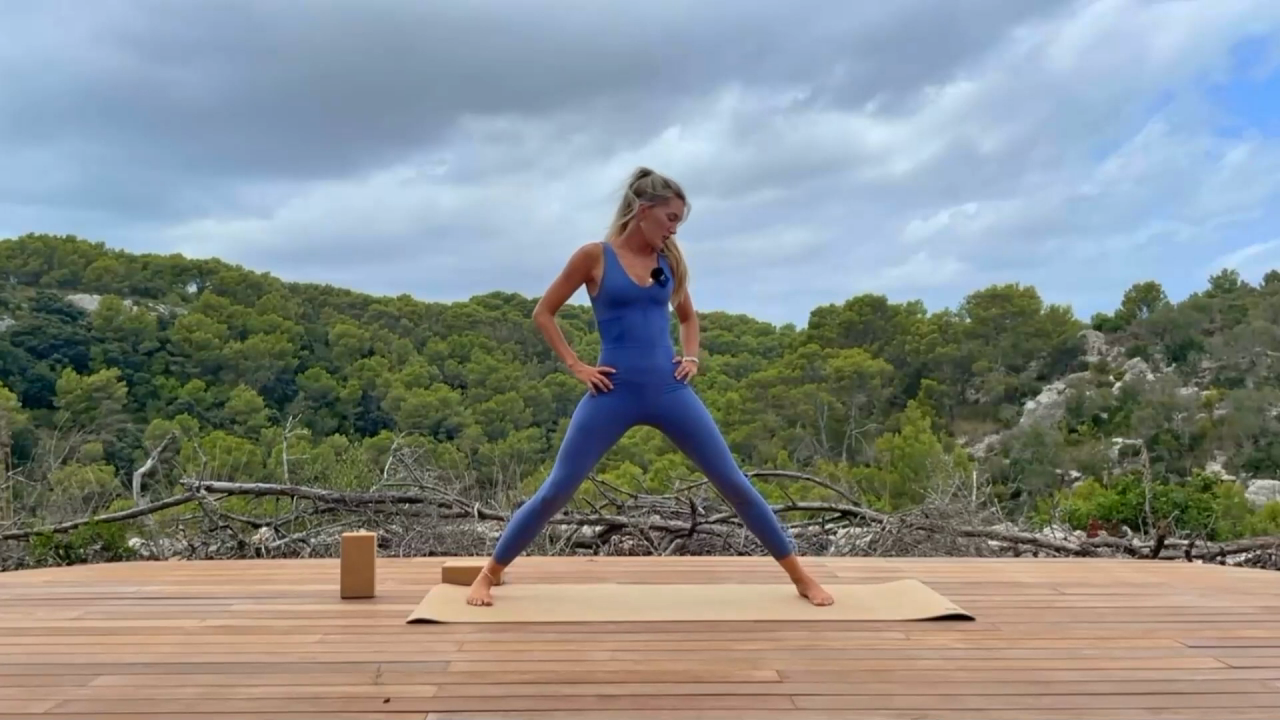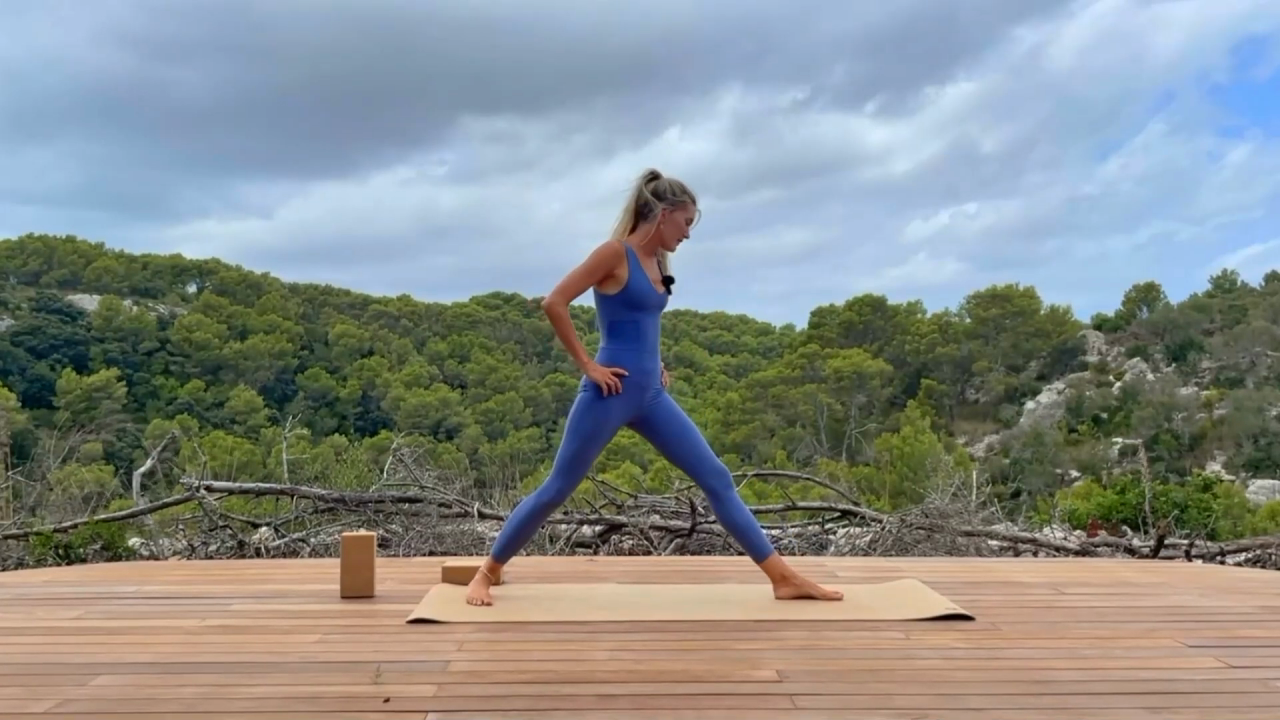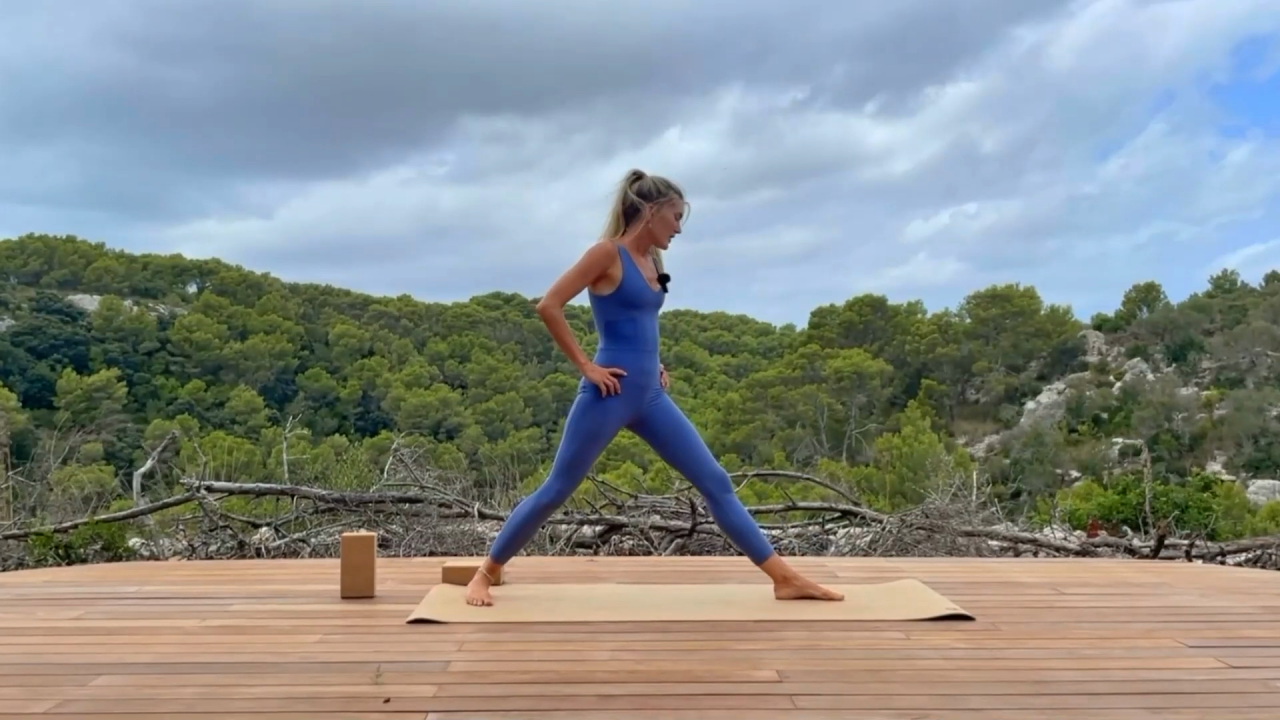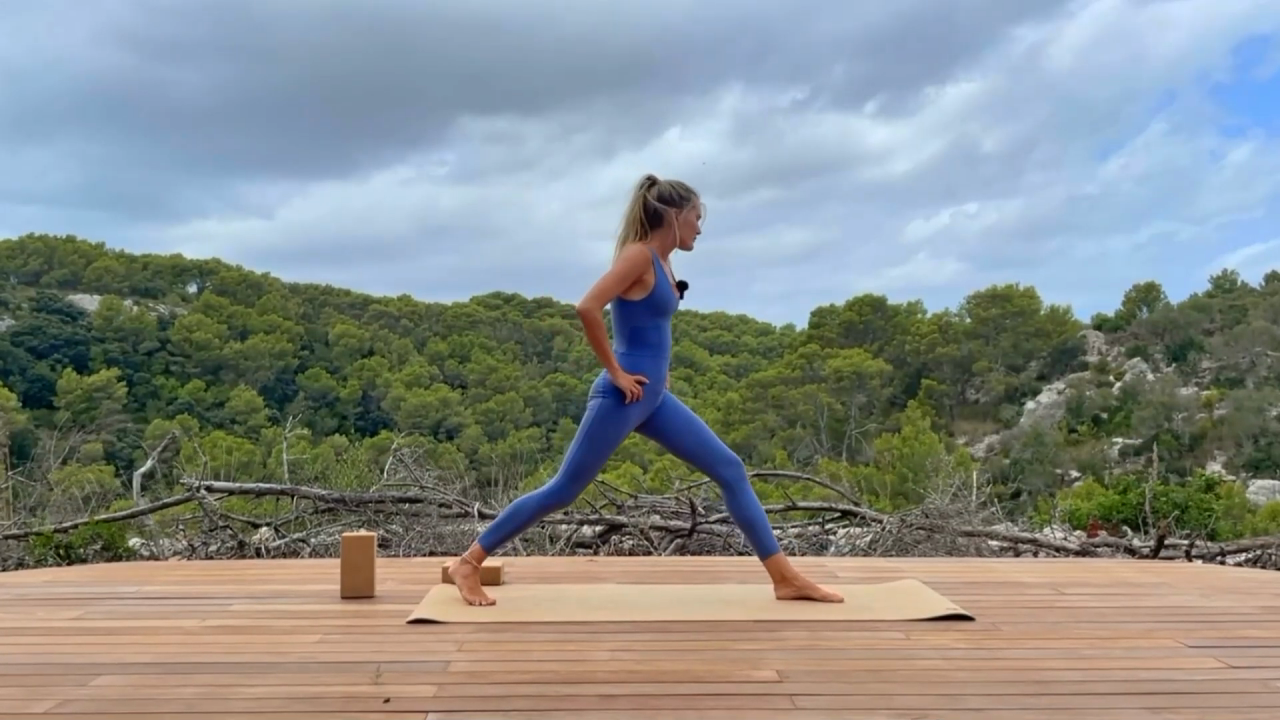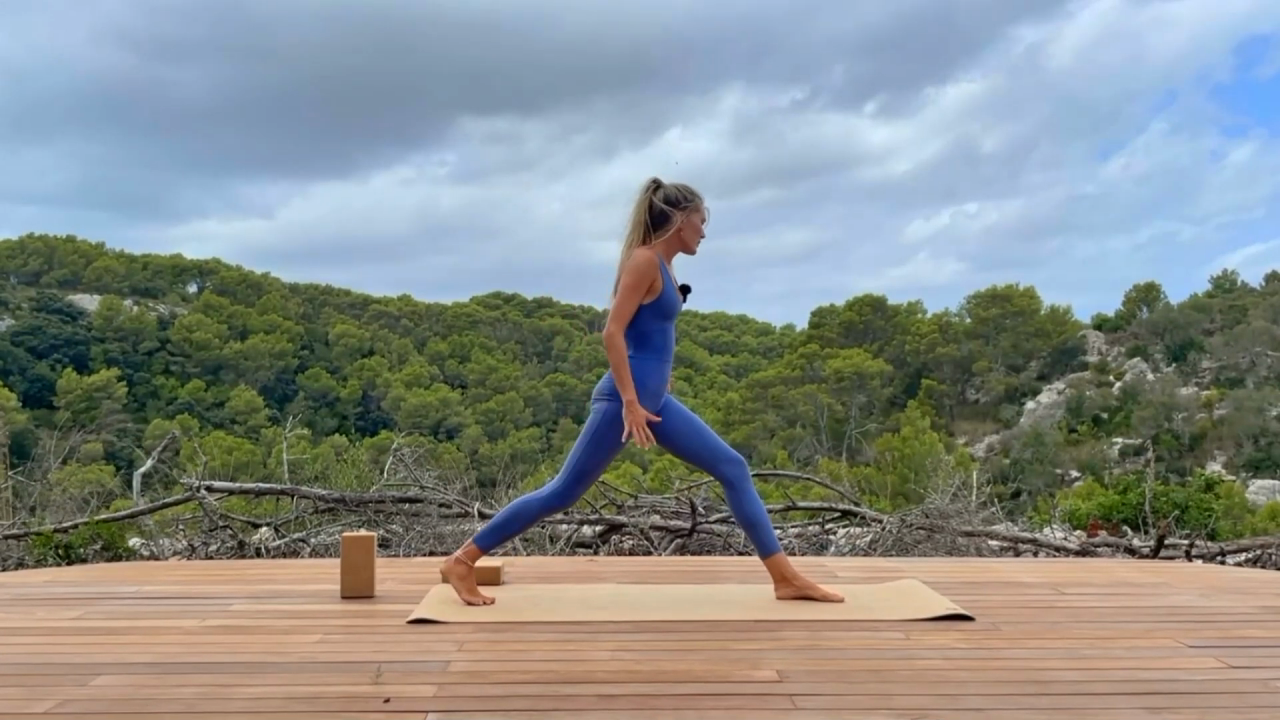
dt=1s
person 1, frame 1
left shoulder: (669, 260)
right shoulder: (594, 255)
left elbow: (688, 316)
right elbow: (543, 313)
left wrist: (691, 357)
right wrist: (576, 365)
left hip: (669, 390)
right hip: (613, 392)
left knee: (734, 484)
right knee: (555, 492)
left ankle: (800, 576)
right ankle: (489, 575)
person 1, frame 2
left shoulder: (657, 262)
right shoulder: (615, 252)
right elbow: (554, 303)
right wrist: (587, 365)
left hip: (652, 394)
right hip: (611, 392)
left knee: (717, 478)
right knee: (557, 489)
left ankle: (784, 578)
right ankle: (485, 574)
person 1, frame 3
left shoulder: (651, 260)
right shoulder: (608, 252)
right elbow: (548, 306)
right wrist: (585, 365)
left hip: (650, 395)
right hip: (609, 394)
left knee: (716, 482)
right knee: (556, 490)
left ankle: (785, 578)
right ankle: (484, 574)
person 1, frame 4
left shoulder: (659, 262)
right shoulder: (639, 255)
right elbow: (588, 307)
right wrist: (615, 371)
left hip: (654, 397)
right hip: (622, 397)
left knee: (730, 469)
right knee: (563, 490)
left ankle: (785, 577)
right ankle: (468, 563)
person 1, frame 5
left shoulder: (660, 264)
right shoulder: (644, 259)
right elbow: (612, 332)
right wrist: (629, 402)
left hip: (653, 397)
right hip: (630, 398)
left knee: (733, 469)
right knee: (563, 493)
left ankle: (786, 578)
right ankle: (462, 562)
